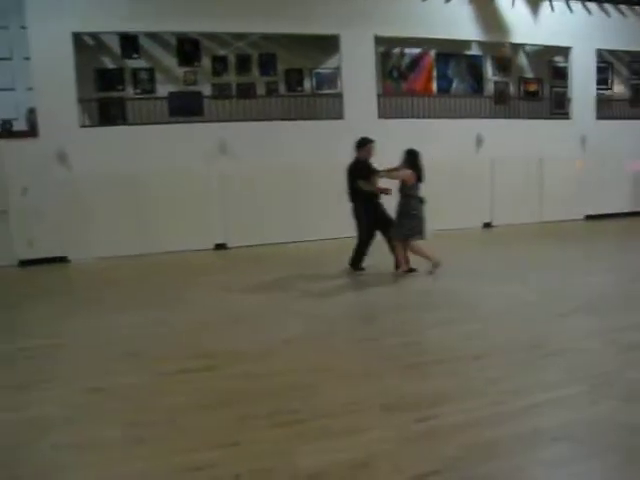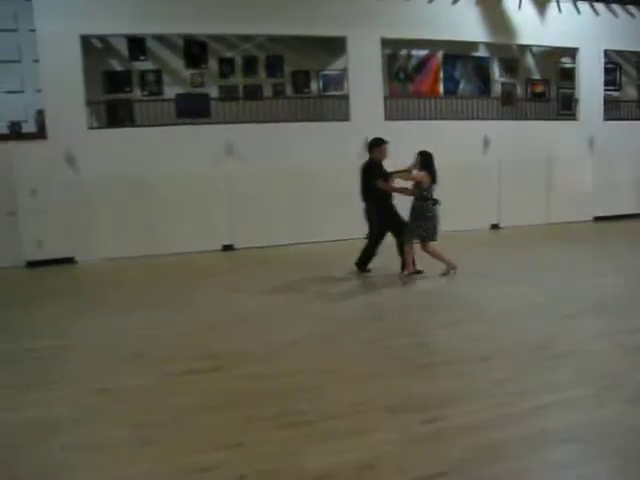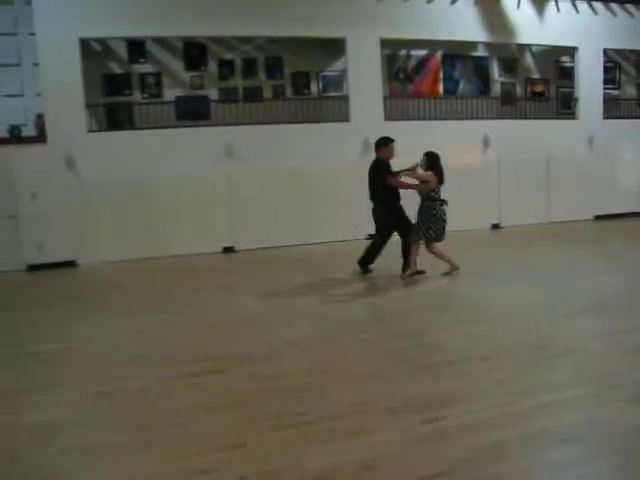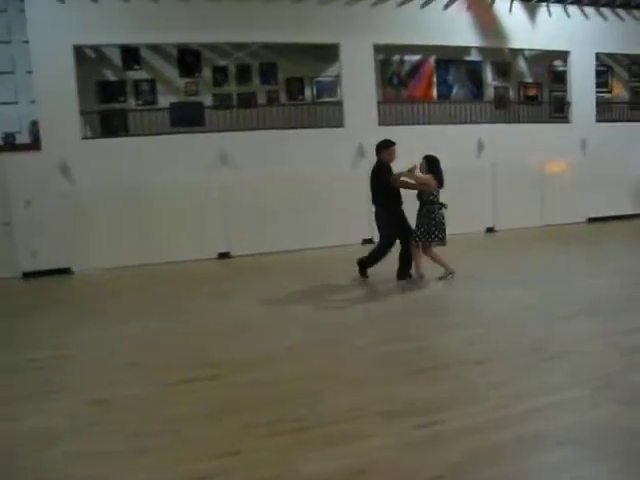
dt=0.1s
person 1, frame 1
left shoulder: (366, 165)
right shoulder: (355, 167)
left elbow: (375, 175)
right elbow: (363, 185)
right wrist: (380, 190)
left hip: (373, 204)
right hip: (362, 207)
left knee: (391, 230)
right knee: (366, 236)
left ankle: (401, 263)
right ankle: (355, 263)
person 1, frame 2
left shoulder: (378, 165)
right shoulder: (370, 167)
left elbow: (387, 177)
right elbow: (382, 185)
right wrist: (401, 190)
left hip: (386, 206)
right hip: (375, 208)
left knee: (403, 231)
right knee: (376, 238)
left ankle: (408, 266)
right ankle: (362, 263)
person 1, frame 3
left shoulder: (383, 165)
right shoulder: (379, 165)
left elbow: (393, 179)
right elbow: (394, 182)
left wrist: (409, 170)
right wrist: (416, 187)
left hip: (393, 206)
right hip: (383, 208)
left knee: (409, 232)
right knee: (381, 238)
left ankle: (408, 266)
right ankle: (364, 262)
person 1, frame 4
left shoulder: (384, 168)
right shoulder: (381, 168)
left elbow: (394, 180)
right elbow: (398, 183)
left wrist: (406, 173)
right wrist: (422, 187)
left hip: (395, 210)
right hip: (386, 212)
left knee: (408, 238)
right knee: (387, 243)
left ankle: (404, 272)
right ankle: (364, 264)
person 2, frame 1
left shoulder: (409, 173)
right shoulder: (407, 173)
left elbow: (394, 176)
left wrist: (380, 174)
left hip: (410, 209)
right hip: (407, 208)
left knee: (407, 242)
person 2, frame 2
left shoulder: (424, 175)
right shoulder: (420, 175)
left elbow: (409, 176)
left wrist: (394, 175)
left hip: (425, 211)
right hip: (420, 210)
person 2, frame 3
left shoulder: (431, 175)
right shoulder: (426, 176)
left elbow: (416, 175)
left wrist: (403, 172)
left hip: (433, 212)
right hip: (428, 211)
person 2, frame 4
left shoulder: (430, 178)
right shoulder: (425, 180)
left elbow: (416, 178)
left hip: (432, 215)
right hip: (426, 215)
left knee: (415, 243)
right knee: (426, 248)
